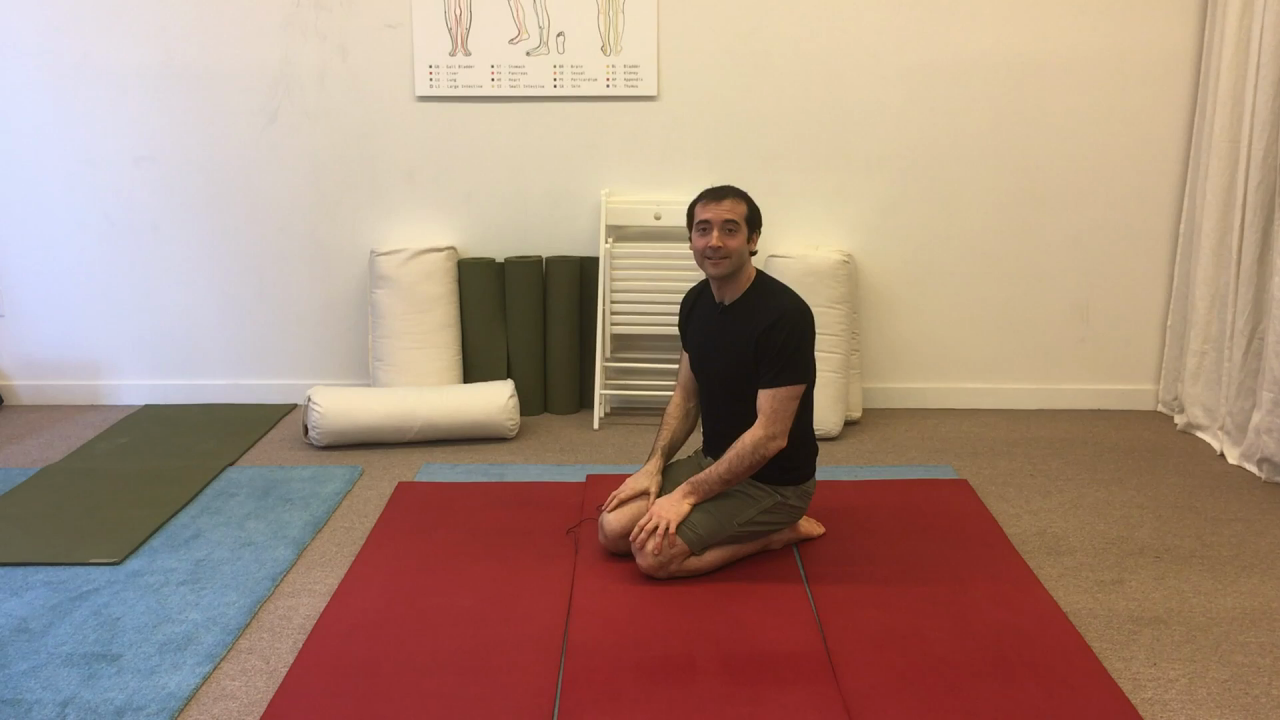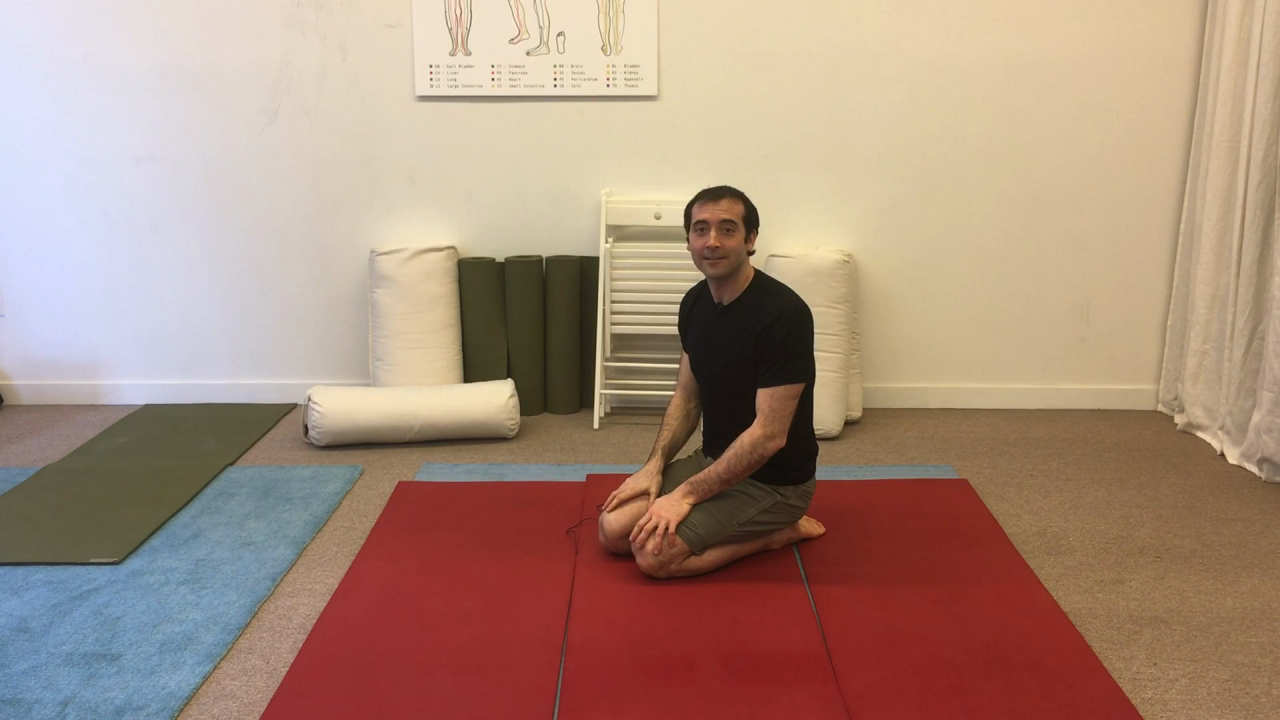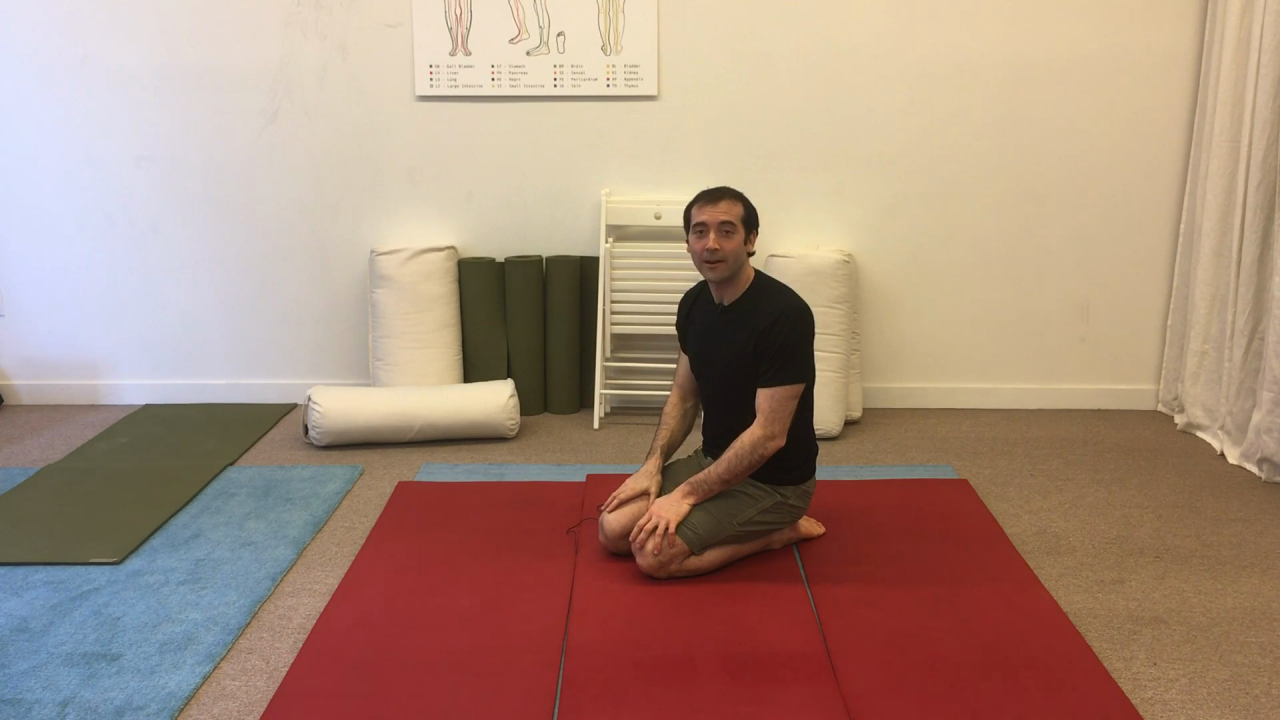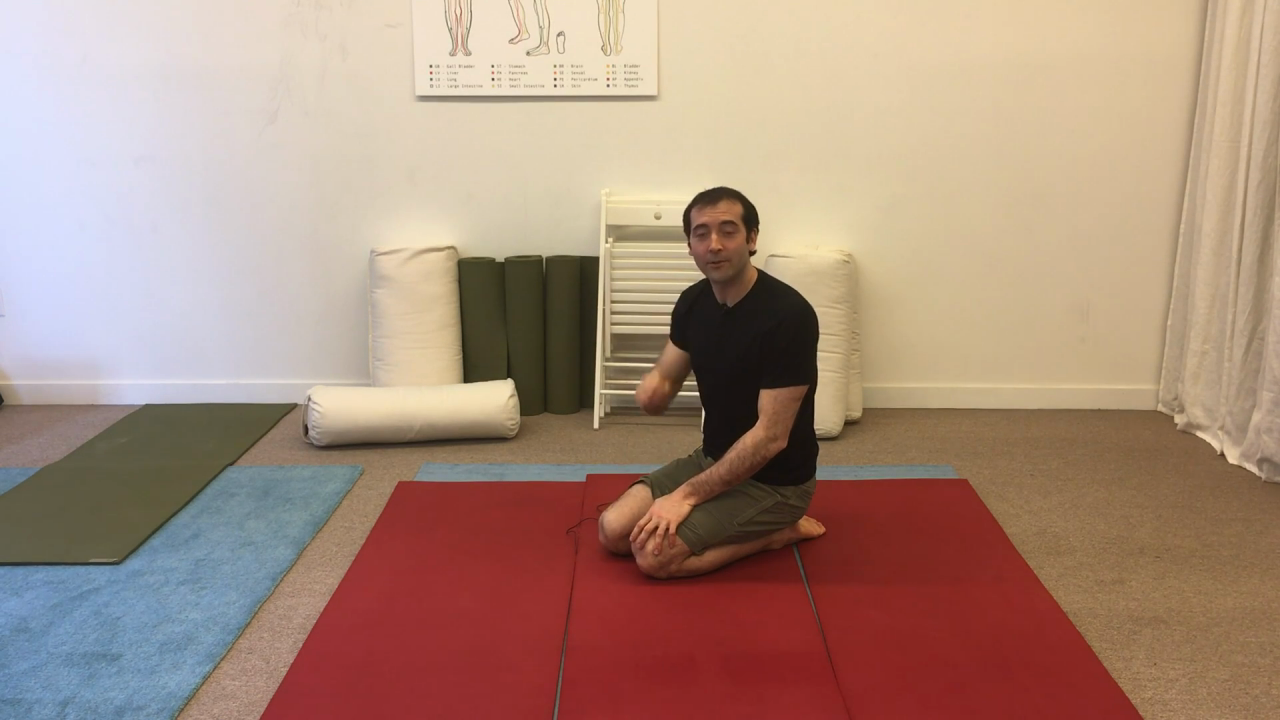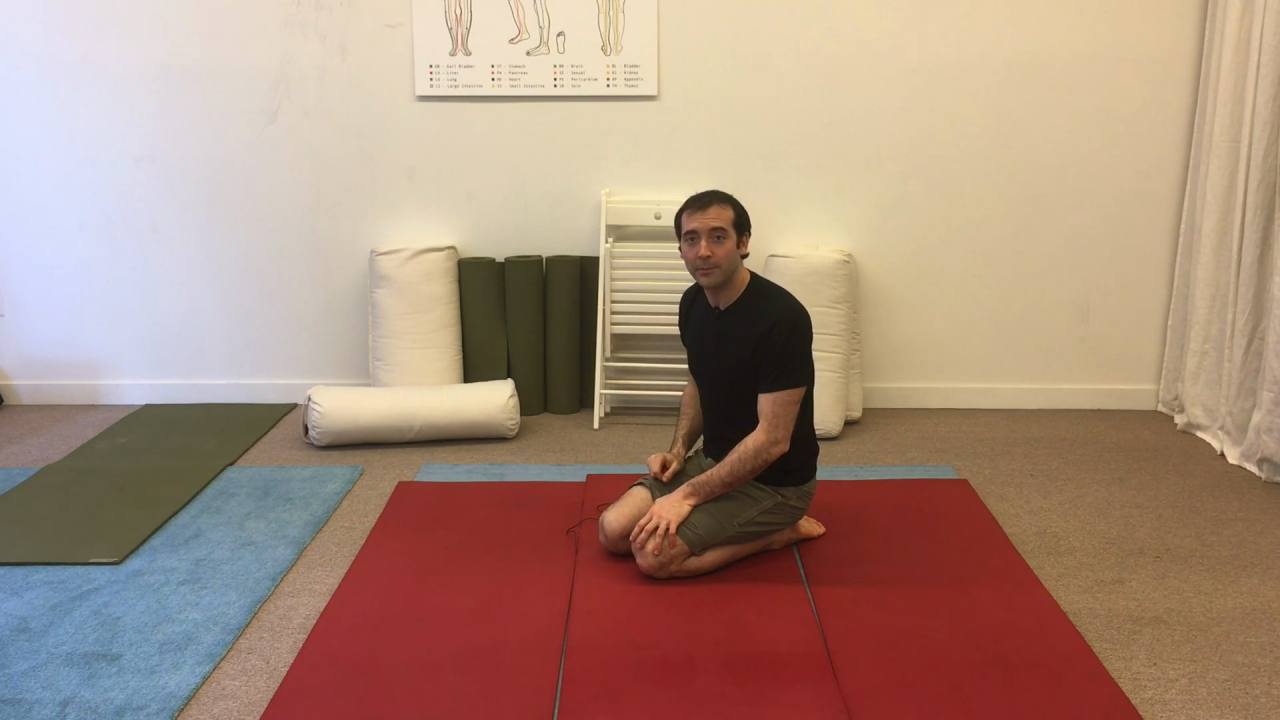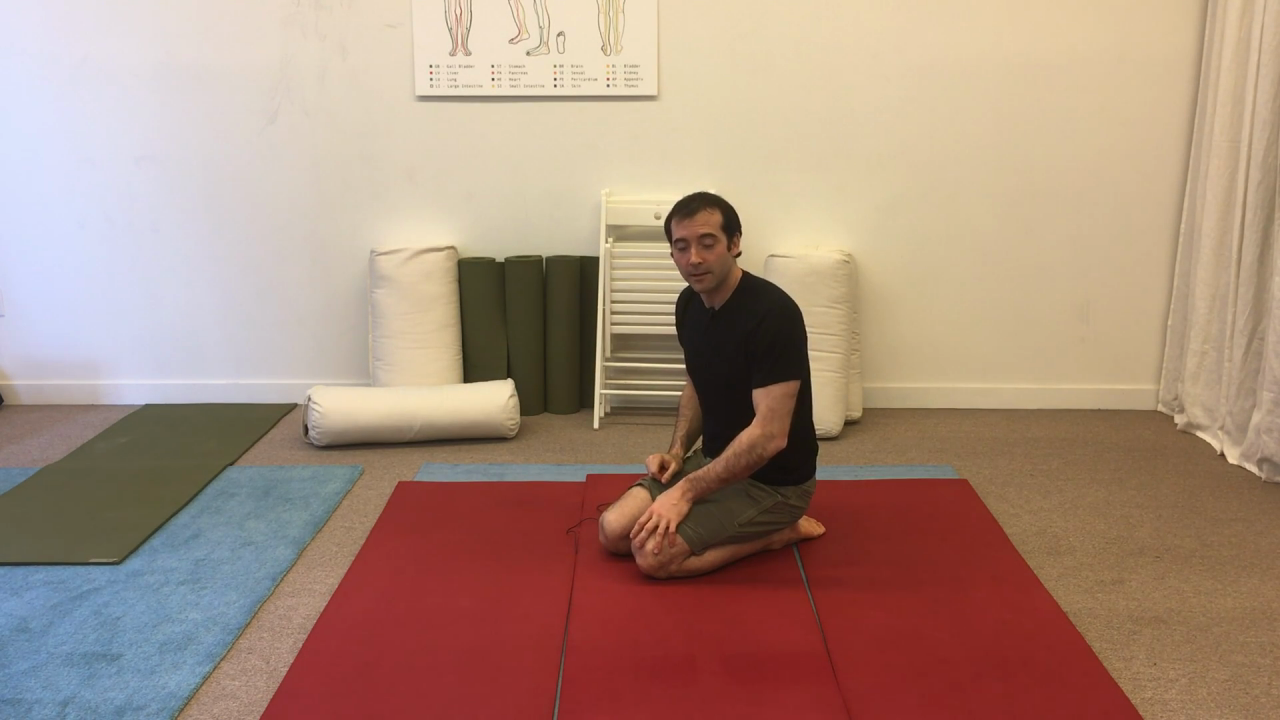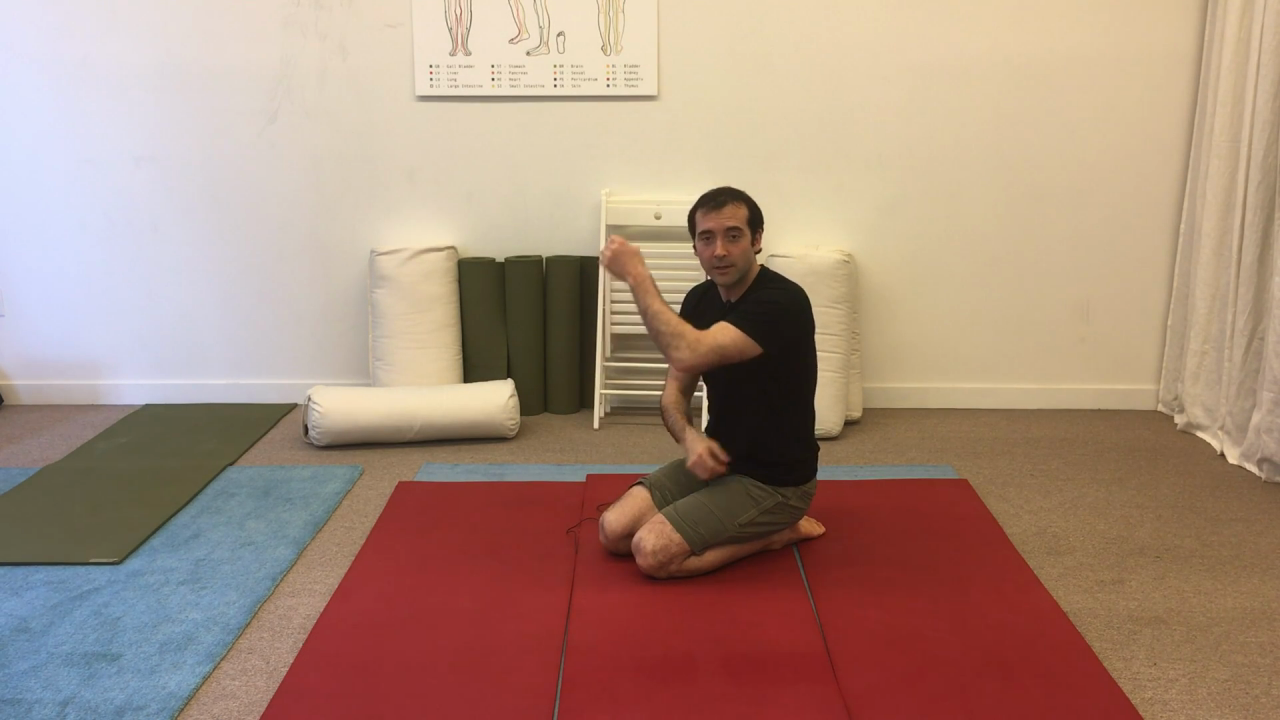
dt=0.7s
person 1, frame 1
left shoulder: (784, 315)
right shoulder: (696, 302)
left elbow: (770, 435)
right elbow: (686, 396)
left wrist: (688, 495)
right wrist: (654, 466)
left hip: (772, 481)
right hip: (714, 459)
left knee: (654, 553)
right knee: (614, 531)
left ankle: (780, 530)
right ankle: (758, 528)
person 1, frame 2
left shoulder: (783, 314)
right shoulder: (695, 303)
left elbow: (769, 435)
right elbow: (687, 398)
left wrist: (688, 495)
right wrist: (655, 465)
left hip: (772, 480)
right hip: (714, 459)
left knee: (654, 554)
right knee: (614, 530)
left ankle: (778, 531)
right ankle: (746, 527)
person 1, frame 3
left shoulder: (783, 315)
right shoulder: (694, 304)
left elbow: (768, 435)
right elbow: (683, 396)
left wrist: (686, 495)
right wrist: (653, 465)
left hip: (772, 481)
right hip: (714, 459)
left knee: (654, 554)
right knee: (614, 530)
left ankle: (779, 529)
right ankle: (757, 527)
person 1, frame 4
left shoulder: (788, 315)
right shoulder: (693, 302)
left elbow: (771, 435)
right elbow: (669, 378)
left wrist: (688, 496)
right wrist: (653, 388)
left hip: (773, 481)
right hip: (714, 459)
left knee: (653, 554)
right knee: (614, 531)
left ankle: (779, 531)
right ankle: (753, 528)
person 1, frame 5
left shoulder: (781, 318)
right shoulder: (693, 303)
left elbow: (772, 439)
left wrist: (688, 496)
right wrist: (678, 449)
left hip: (772, 481)
right hip: (715, 459)
left knee: (653, 554)
right knee: (614, 531)
left ankle: (778, 530)
right ankle: (753, 528)
person 1, frame 6
left shoulder: (772, 314)
right shoulder: (690, 303)
left elbow: (768, 436)
left wrist: (687, 493)
right wrist: (677, 451)
left hip: (772, 481)
right hip: (717, 461)
left knee: (653, 552)
right knee: (614, 531)
left ankle: (779, 531)
right ankle: (761, 529)
person 1, frame 7
left shoulder: (782, 302)
right shoulder: (700, 300)
left elbow: (688, 354)
right elbow: (675, 390)
left wrist: (636, 274)
right wrist: (690, 437)
left hip: (774, 481)
right hip: (721, 458)
left knee: (652, 553)
right knee: (614, 532)
left ankle: (778, 531)
right ankle: (755, 527)
